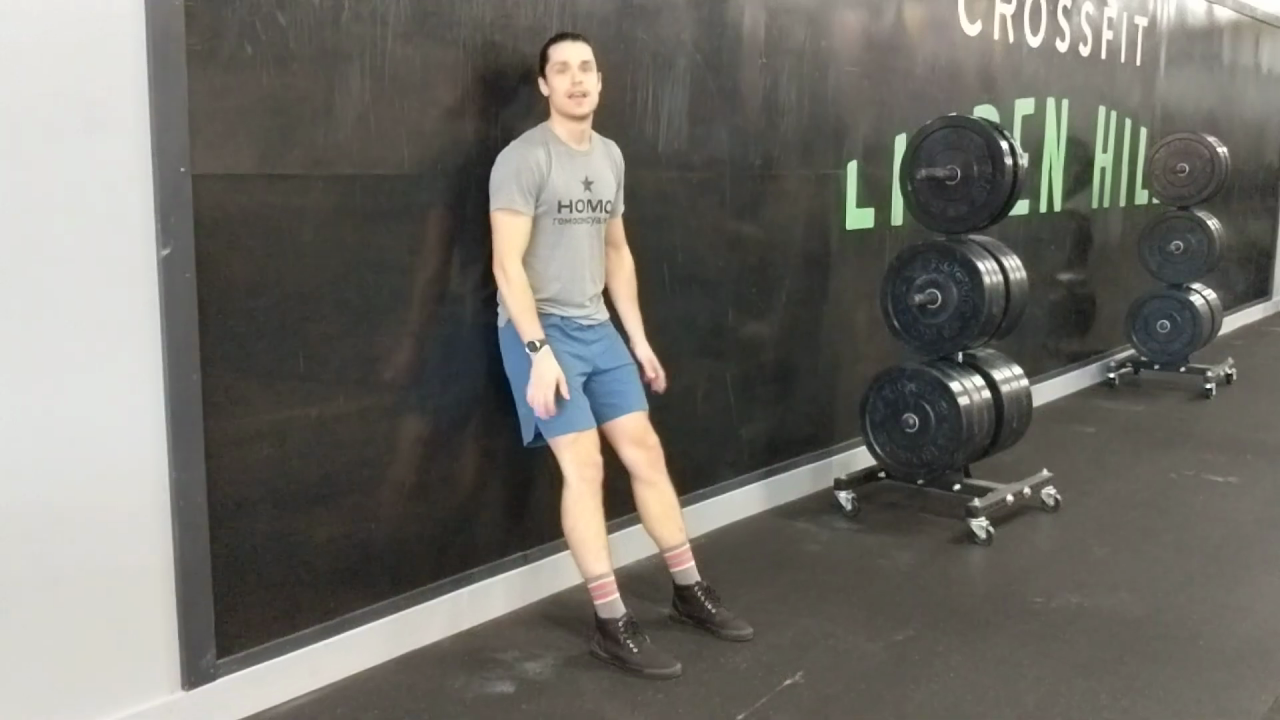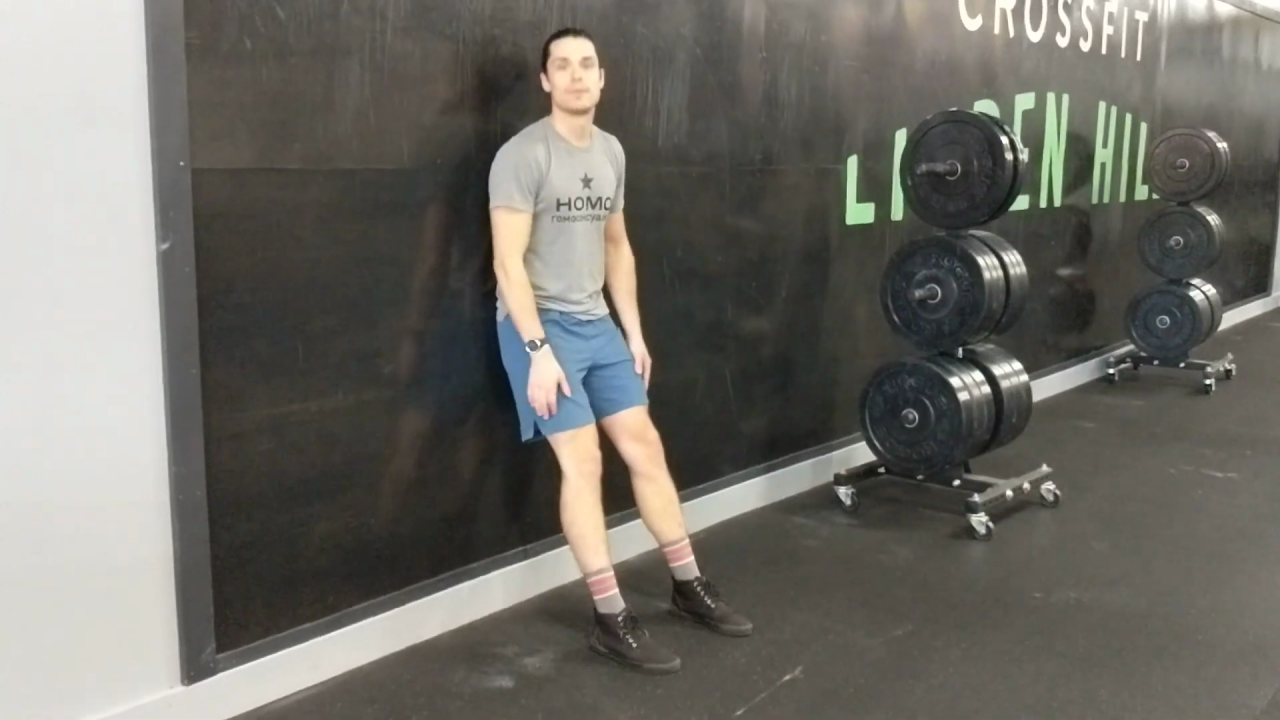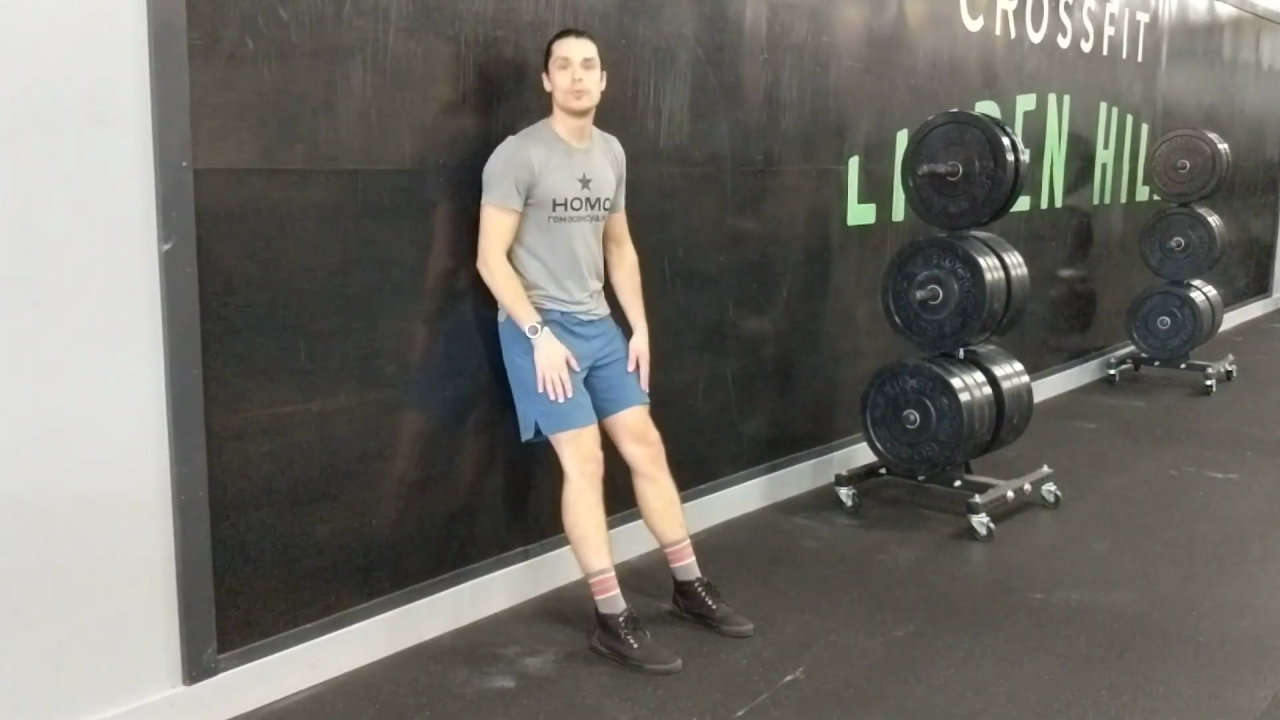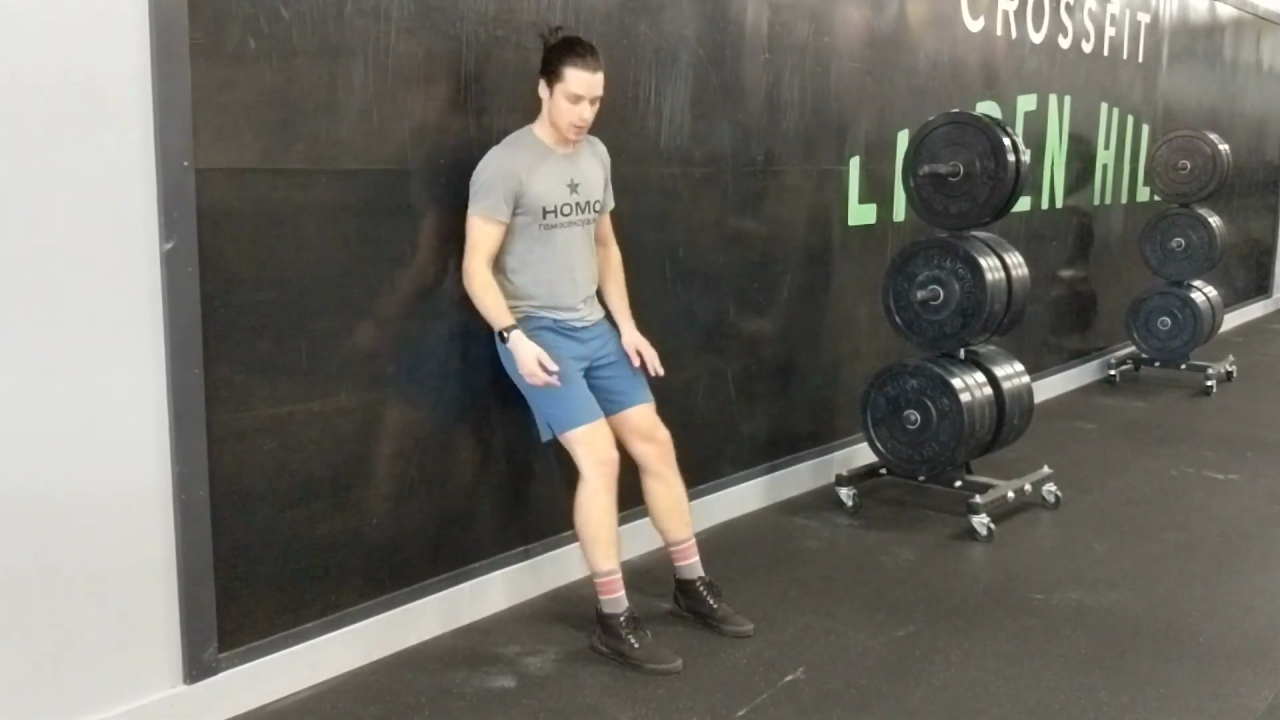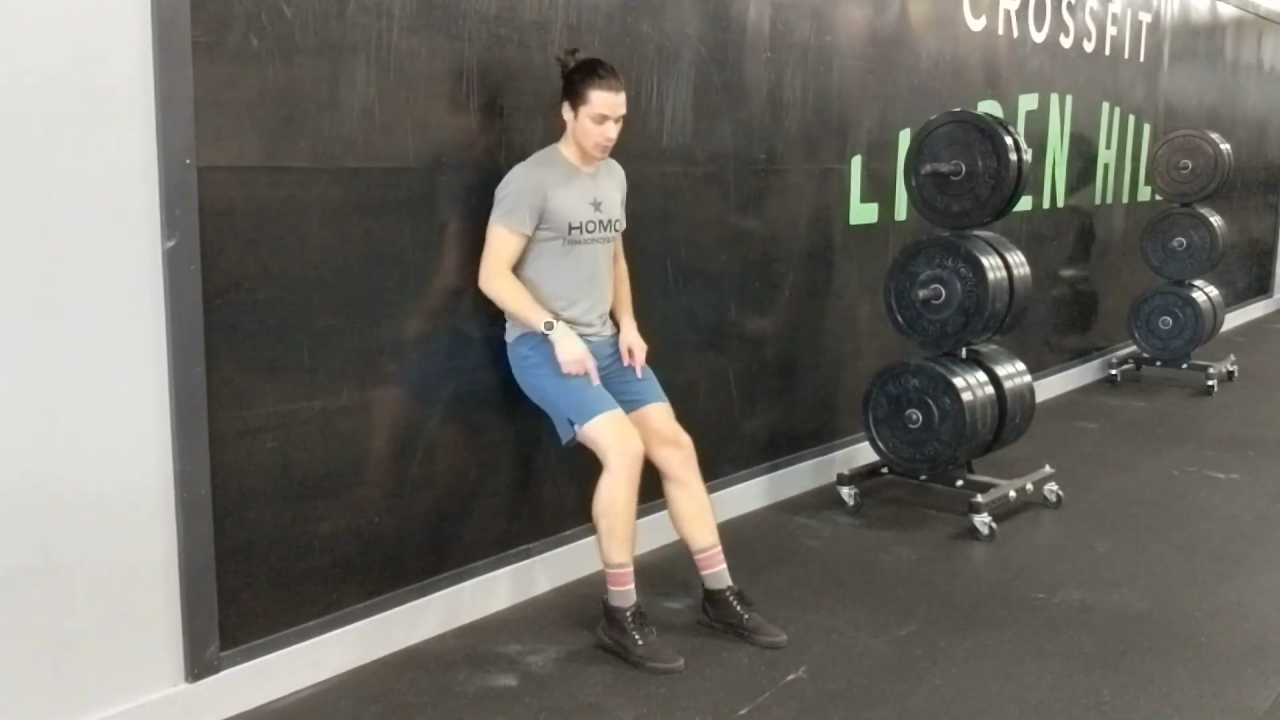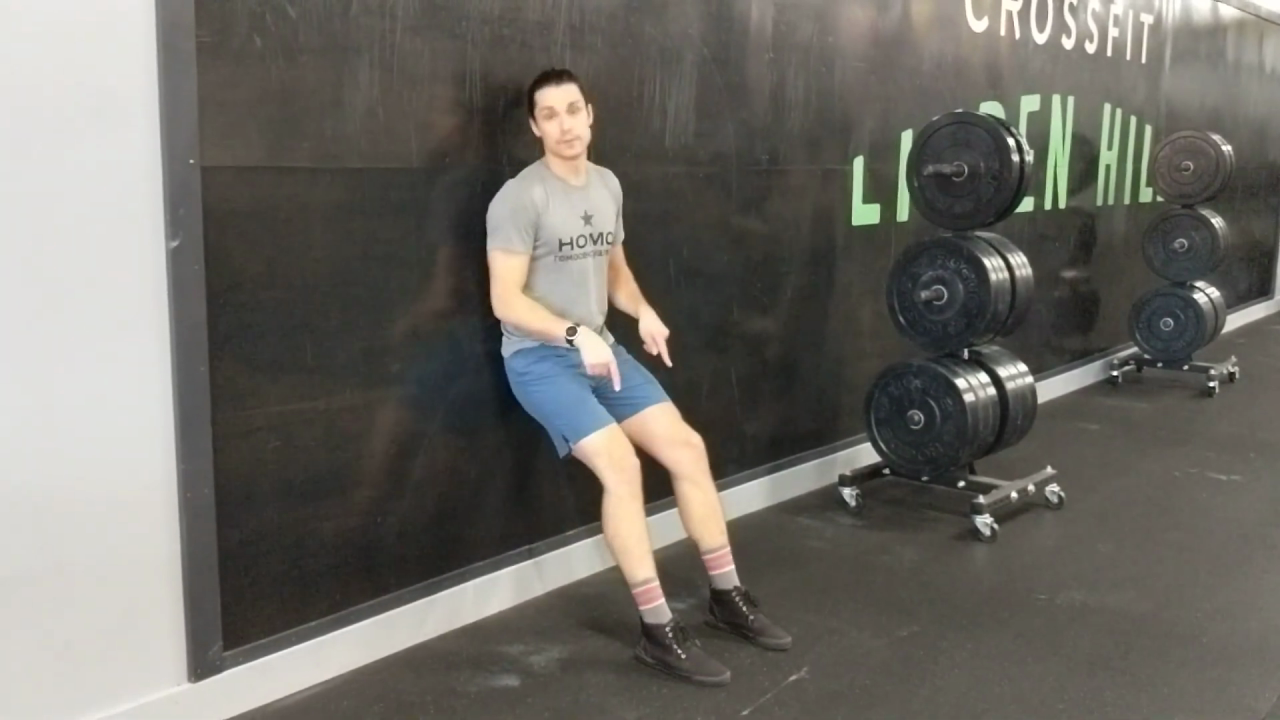
dt=0.7s
person 1, frame 1
left shoulder: (610, 156)
right shoulder: (523, 159)
right elbow: (508, 265)
left wrist: (640, 338)
right wrist: (539, 352)
left hip: (598, 330)
right hip: (541, 331)
left knee: (645, 451)
right knee: (584, 467)
left ankle: (691, 592)
right ankle: (612, 625)
person 1, frame 2
left shoulder: (611, 151)
right shoulder: (523, 155)
right elbow: (509, 263)
left wrist: (635, 333)
right wrist: (539, 351)
left hip: (596, 324)
right hip: (540, 326)
left knee: (645, 446)
right knee: (583, 463)
left ankle: (690, 586)
right ankle: (611, 620)
person 1, frame 3
left shoulder: (611, 152)
right shoulder: (520, 155)
right elbow: (491, 258)
left wrist: (640, 327)
right wrist: (540, 335)
left hip: (598, 325)
right hip: (540, 328)
left knee: (646, 446)
right knee: (585, 462)
left ankle: (691, 587)
right ankle: (613, 621)
person 1, frame 4
left shoulder: (596, 155)
right shoulder: (506, 165)
right elbow: (475, 267)
left wrist: (627, 326)
right wrist: (514, 337)
left hip: (595, 329)
right hip: (538, 334)
left knee: (655, 445)
right knee: (600, 459)
left ankle: (693, 586)
right ankle: (614, 621)
person 1, frame 5
left shoulder: (614, 176)
right shoulder: (530, 180)
right elbow: (492, 275)
left wrist: (628, 325)
right wrist: (555, 332)
left hip: (604, 343)
right hip: (544, 347)
left knee: (676, 448)
right knee: (624, 449)
left ankle: (720, 595)
right ankle: (620, 614)
person 1, frame 6
left shoulder: (607, 185)
right shoulder: (519, 198)
right elbow: (506, 300)
left wrist: (643, 312)
right wrist: (576, 334)
left hip: (600, 349)
right hip: (540, 358)
left knee: (687, 447)
right knee: (620, 464)
left ankle: (728, 596)
right ankle: (658, 631)
